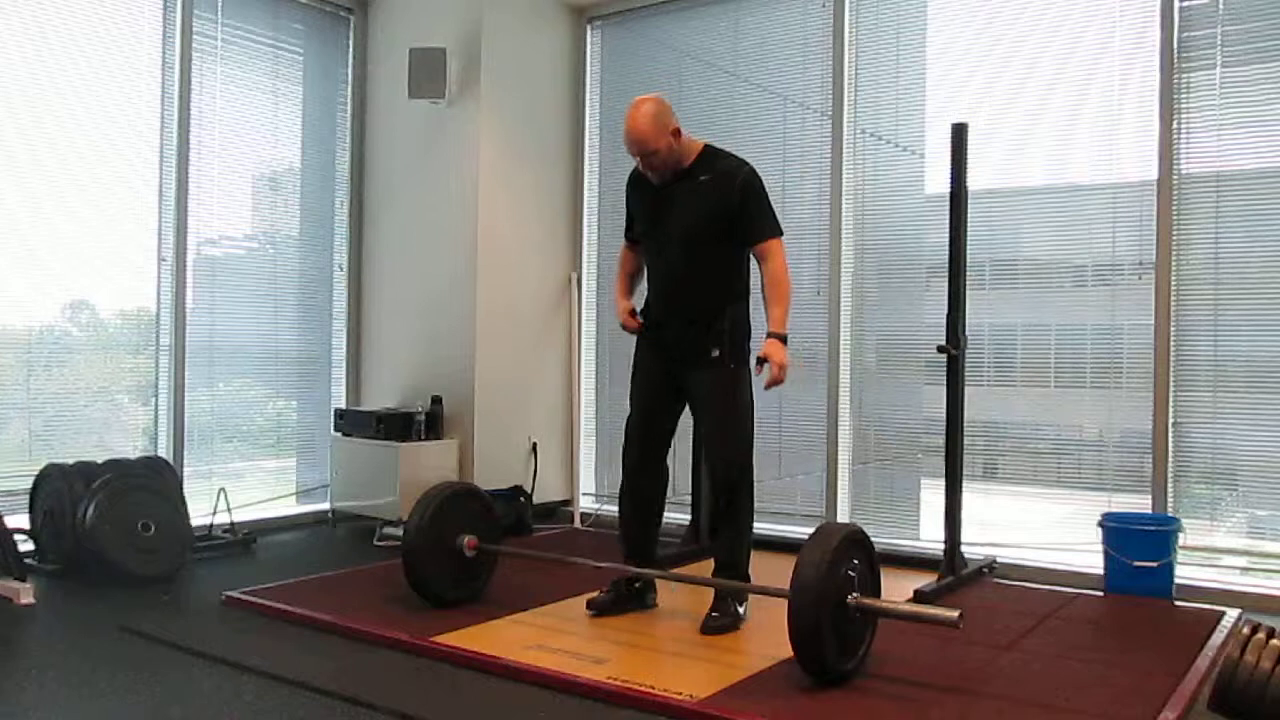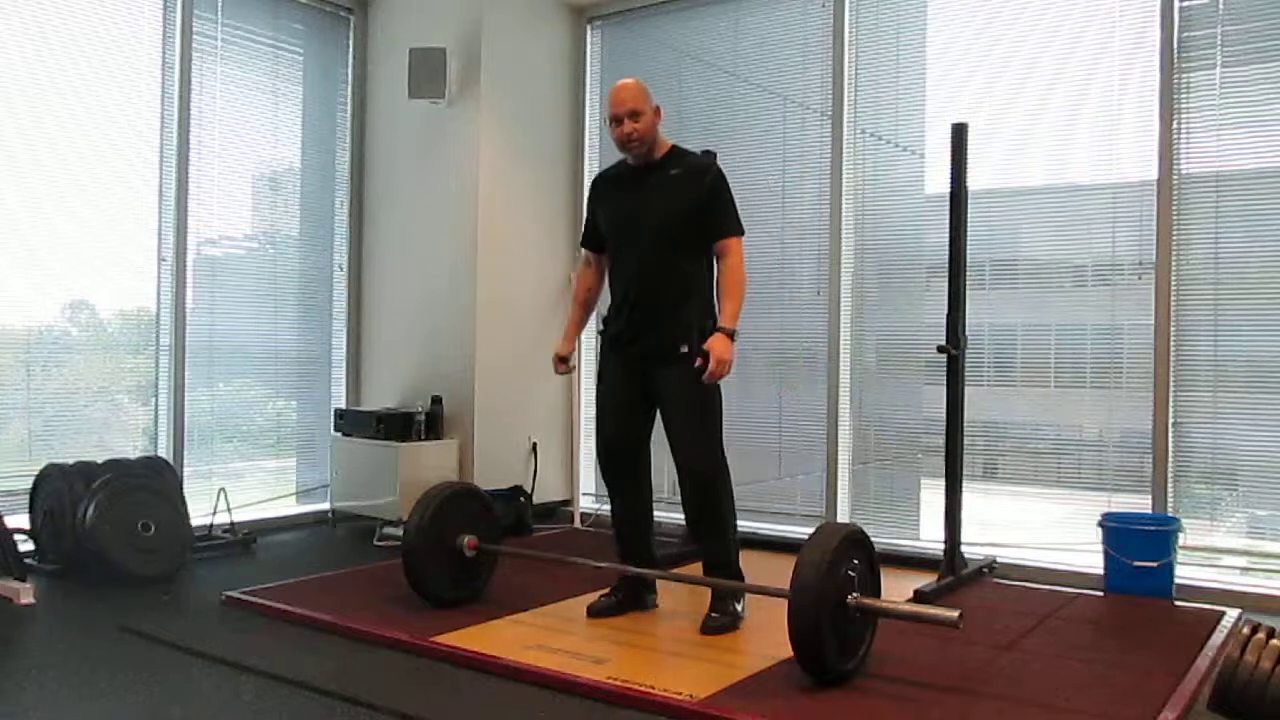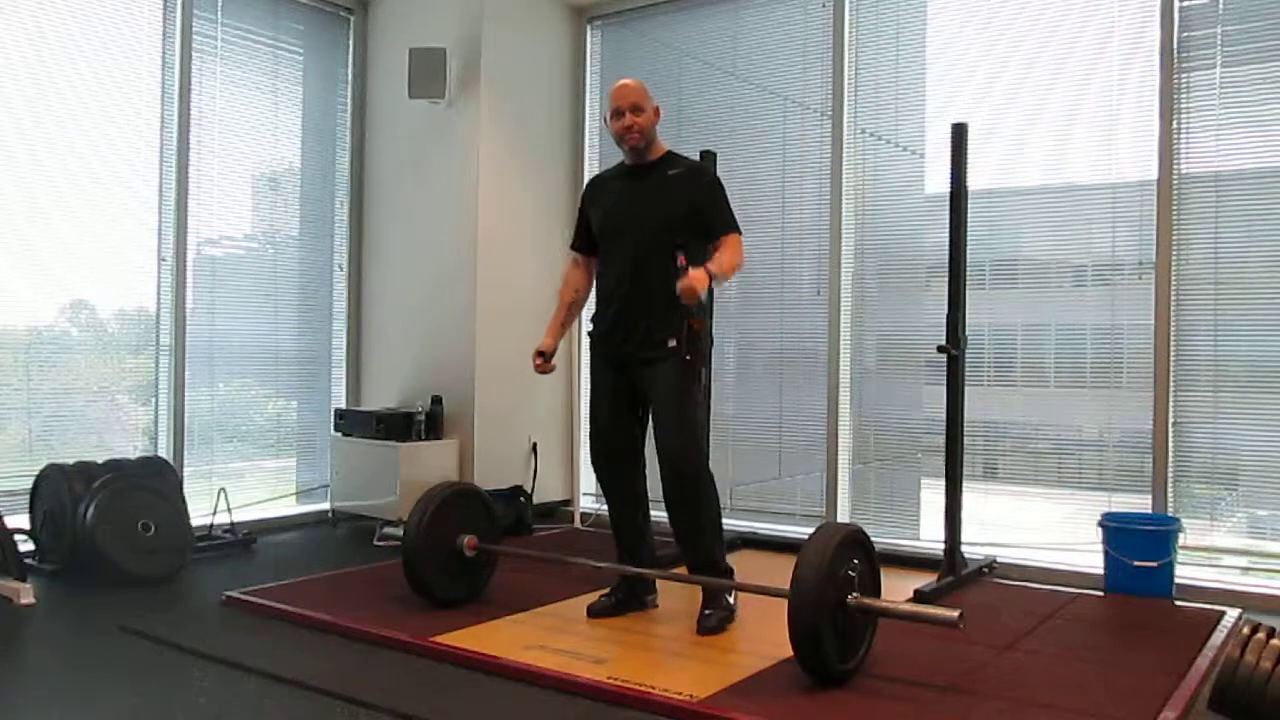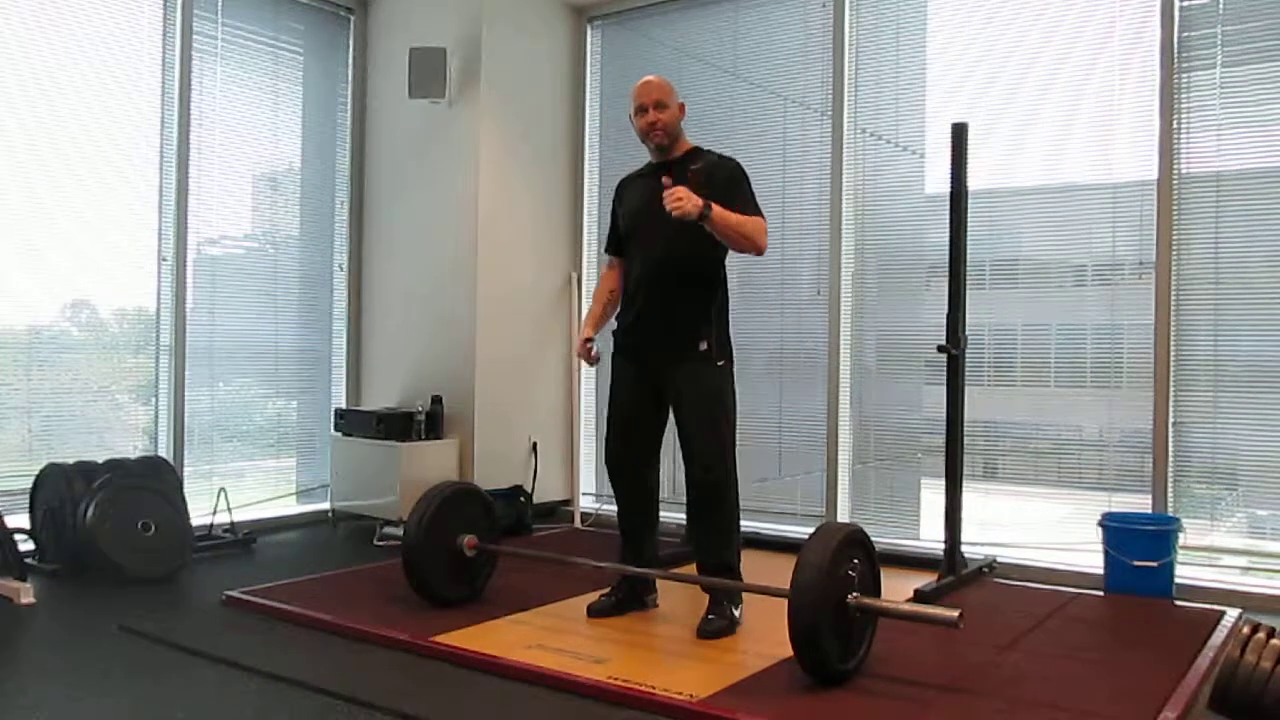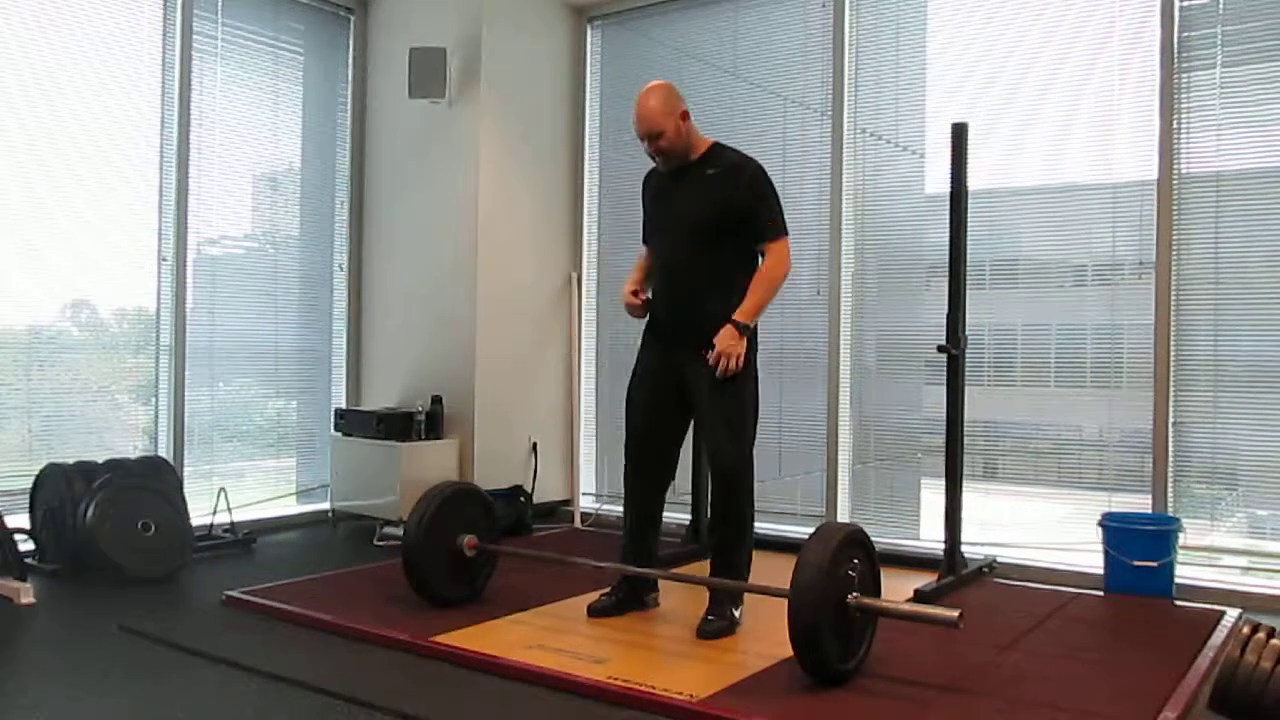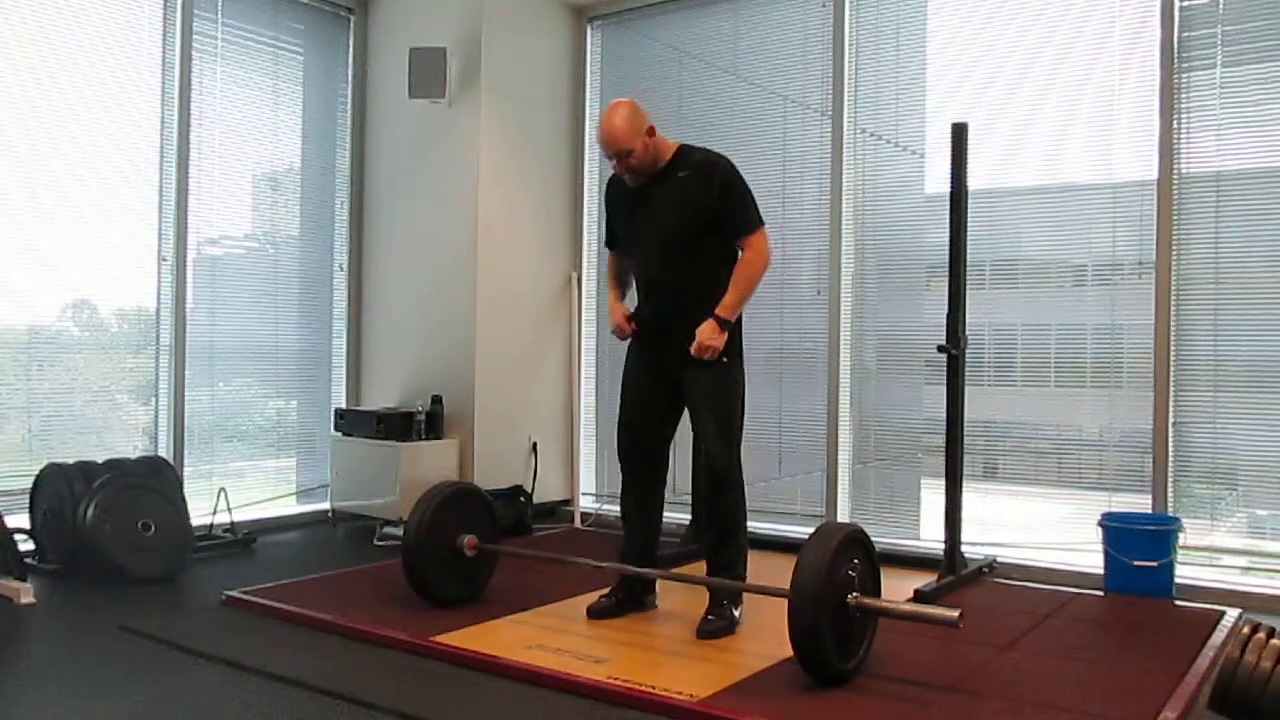
dt=0.4s
person 1, frame 1
left shoulder: (733, 178)
right shoulder: (639, 183)
left elbow: (771, 256)
left wrist: (776, 335)
right wrist: (623, 296)
left hip: (718, 347)
right hip: (655, 343)
left knee: (728, 465)
right knee: (640, 456)
left ankle: (731, 588)
right ankle: (635, 578)
person 1, frame 2
left shoulder: (699, 175)
right shoulder: (606, 185)
left elbow: (730, 256)
right elbow: (592, 264)
left wrist: (724, 331)
right wrist: (570, 333)
left hip: (683, 349)
right hip: (621, 349)
left knee: (700, 464)
right knee: (619, 462)
left ankle: (727, 587)
right ankle: (637, 580)
person 1, frame 3
left shoulder: (693, 179)
right shoulder: (599, 188)
left elbow: (733, 249)
right elbow: (581, 266)
left wrist: (707, 274)
right wrist: (552, 335)
left hip: (673, 347)
right hip: (611, 350)
left knee: (683, 461)
right knee: (615, 463)
left ankle: (716, 584)
right ankle: (636, 579)
person 1, frame 4
left shoulder: (718, 171)
right shoulder: (628, 187)
left elbow: (757, 236)
right elbow: (614, 266)
left wrist: (701, 209)
right wrist: (593, 323)
left hip: (698, 347)
right hip: (636, 348)
left knee: (709, 466)
right knee: (627, 463)
left ankle: (723, 592)
right ankle: (636, 580)
person 1, frame 5
left shoulder: (740, 174)
right shoulder: (654, 181)
left elbow: (777, 257)
left wrist: (739, 325)
right wrist: (636, 283)
left hip: (720, 349)
right hip: (660, 346)
left knee: (729, 467)
right knee: (643, 459)
left ankle: (727, 593)
right ankle: (637, 580)
person 1, frame 6
left shoulder: (711, 173)
right shoulder: (618, 188)
left elbow: (756, 249)
left wrist: (721, 319)
right wrist: (615, 303)
left hip: (708, 343)
right hip: (649, 344)
left knee: (718, 464)
right knee: (638, 460)
left ankle: (726, 594)
right ankle: (636, 582)
